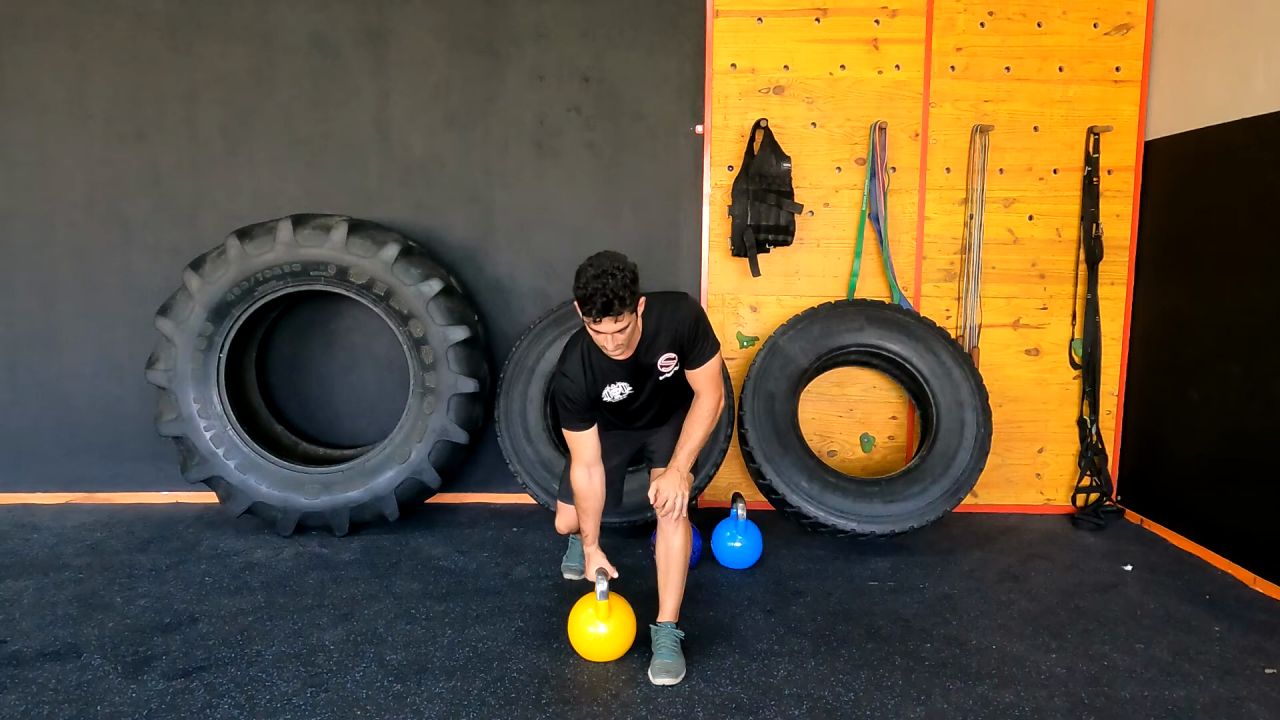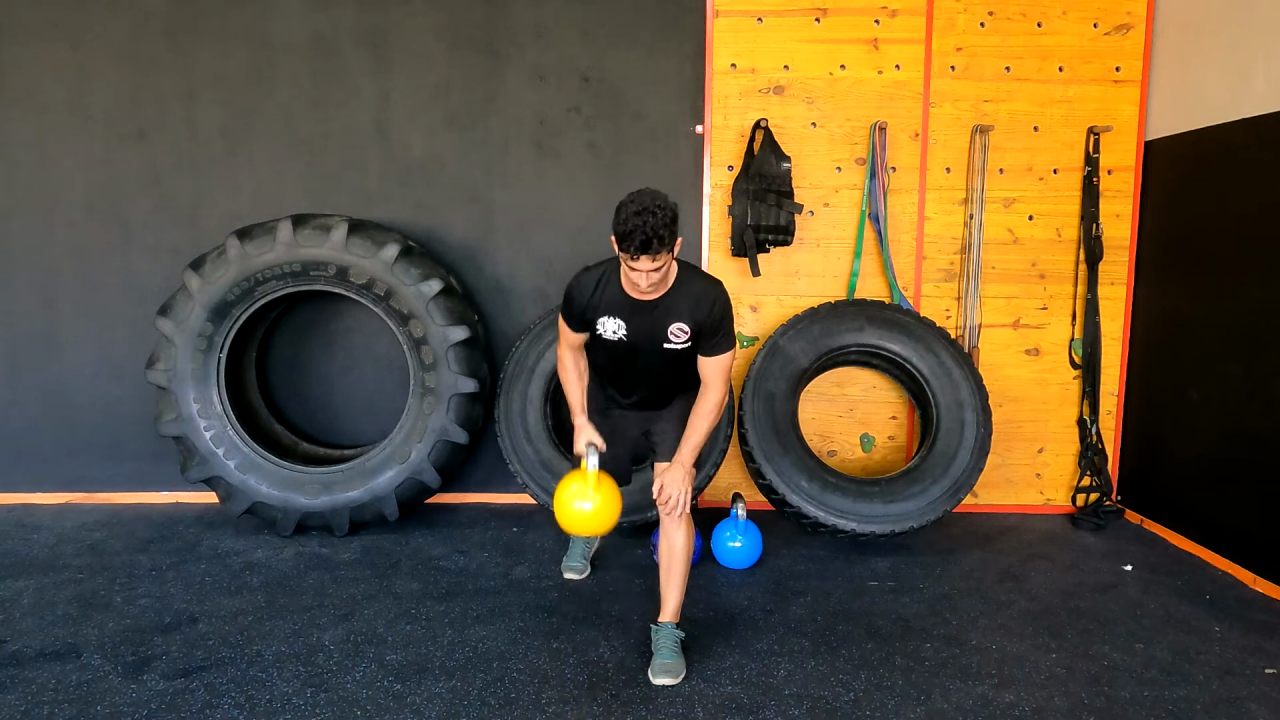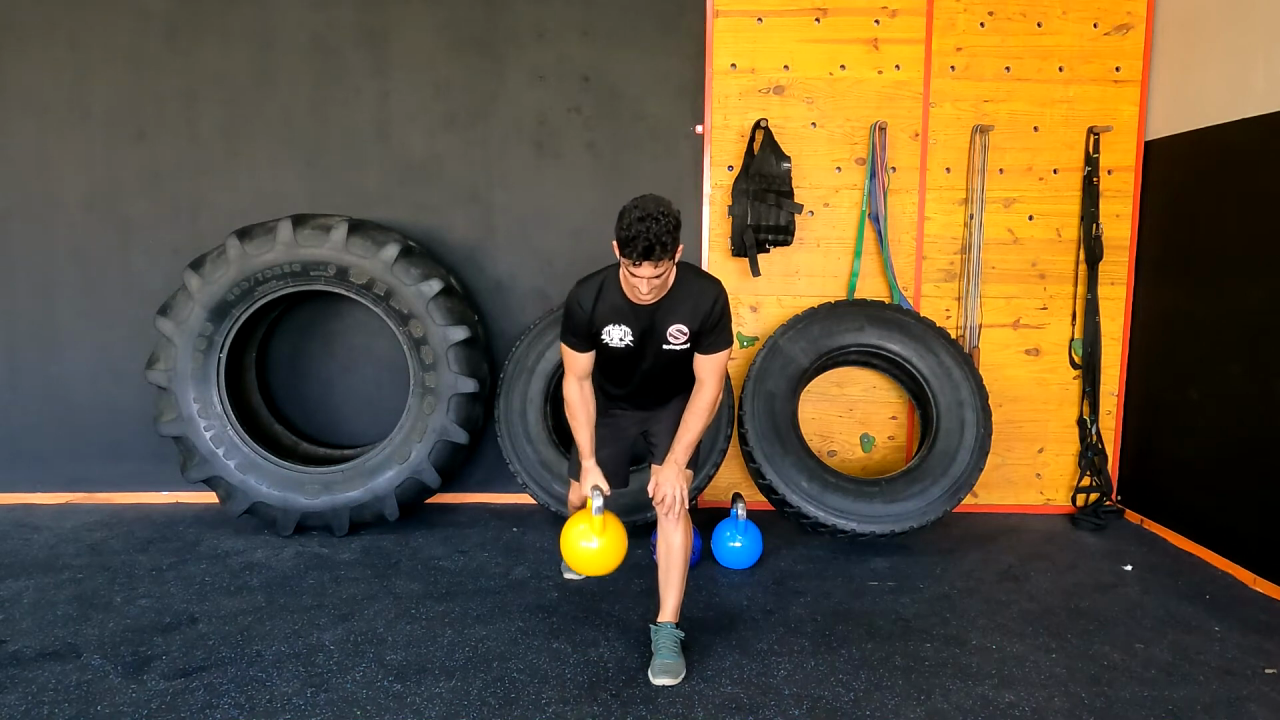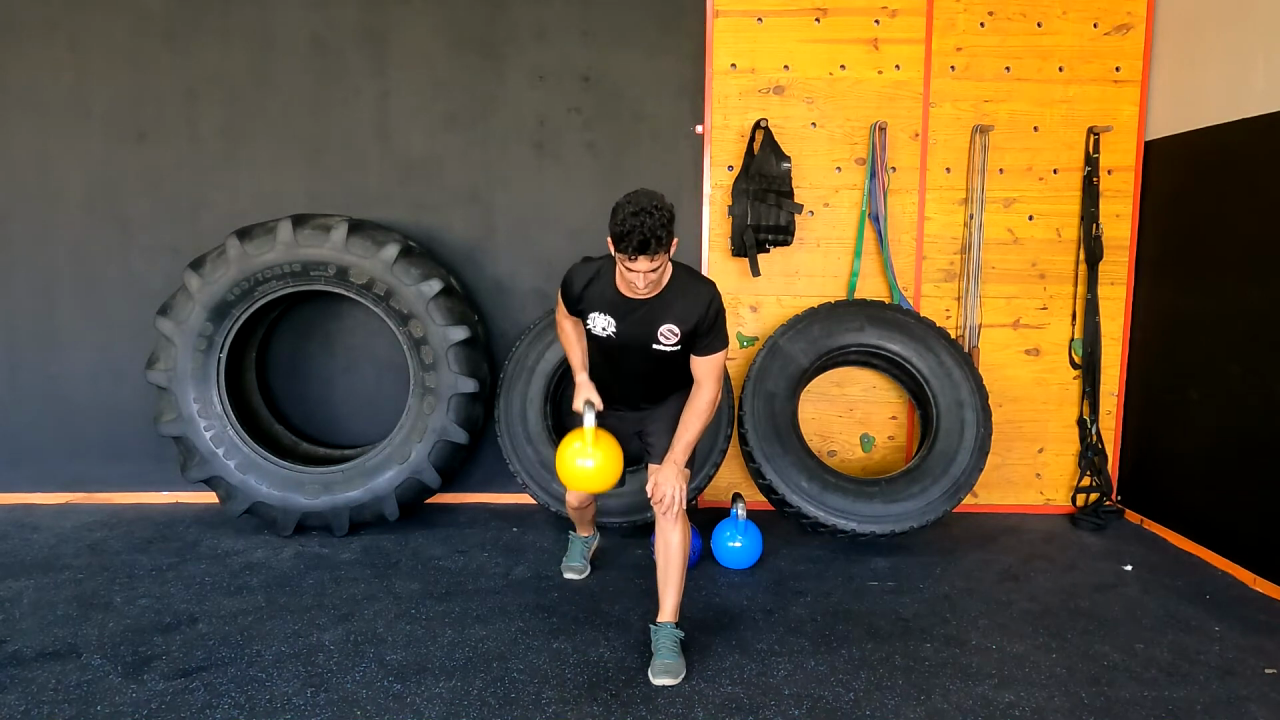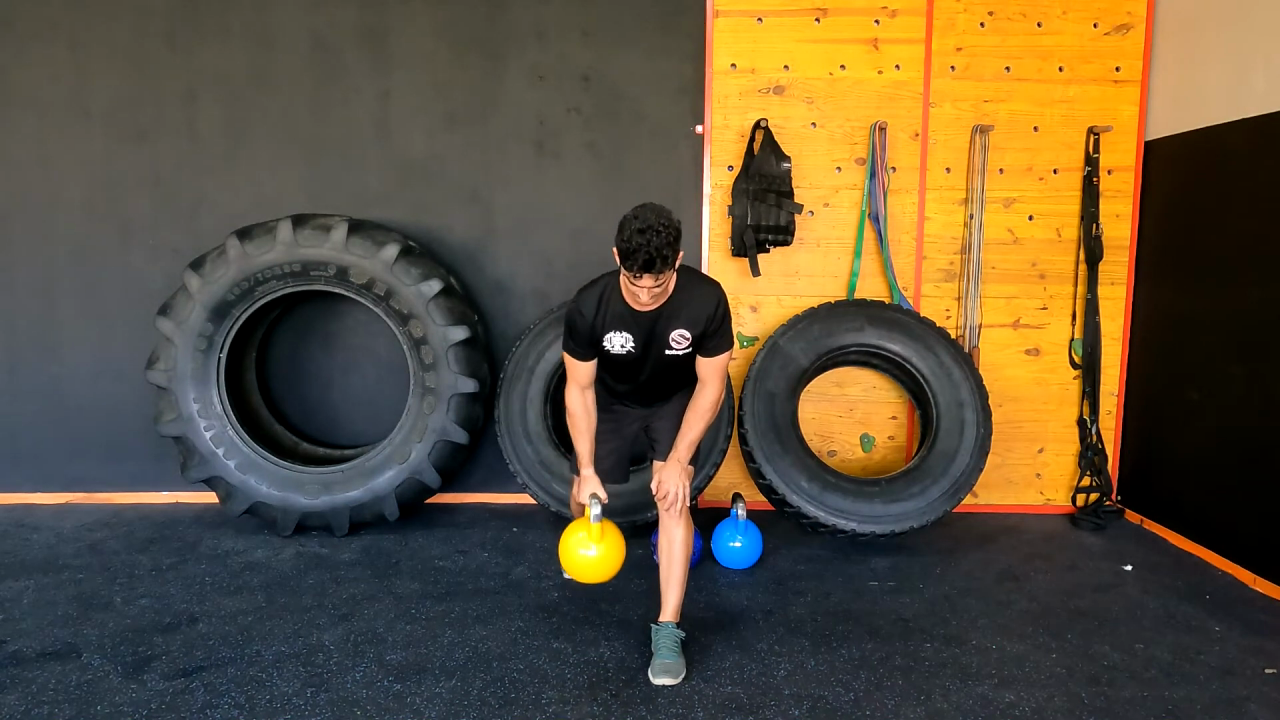
dt=1s
person 1, frame 1
left shoulder: (681, 315)
right shoulder: (573, 371)
left elbow: (710, 394)
right elbow: (586, 464)
left wrist: (678, 468)
right wrist: (592, 548)
left hip: (673, 417)
right hip: (608, 426)
left knee: (671, 505)
right knee: (567, 523)
left ankle: (666, 631)
right ankle: (582, 540)
person 1, frame 2
left shoulder: (706, 297)
right shoulder: (587, 288)
left elbow: (715, 386)
right elbow: (569, 346)
left wrist: (682, 462)
right wrist: (580, 423)
left hip: (675, 406)
right hip: (609, 405)
left knee: (674, 503)
left ankle: (667, 630)
right ankle: (584, 536)
person 1, frame 3
left shoulder: (706, 297)
right shoulder: (586, 299)
left elbow: (709, 385)
right elbow: (577, 381)
left wrist: (676, 461)
right wrist: (588, 463)
left hip: (675, 403)
right hip: (610, 403)
left knee: (672, 501)
right knee: (581, 497)
left ankle: (666, 631)
person 1, frame 4
left shoulder: (699, 298)
right shoulder: (583, 280)
left elbow: (708, 385)
right elbow: (565, 316)
left wrist: (674, 461)
right wrist: (582, 376)
left hip: (669, 404)
right hip: (603, 401)
left knee: (669, 501)
right knee: (577, 497)
left ankle: (666, 632)
right ankle: (584, 536)
person 1, frame 5
left shoulder: (706, 300)
right shoulder: (588, 306)
left elbow: (711, 384)
right elbow: (580, 389)
left wrist: (679, 459)
right wrist: (587, 469)
left hip: (675, 401)
right hip: (611, 401)
left knee: (673, 498)
right knee: (584, 494)
left ankle: (668, 631)
